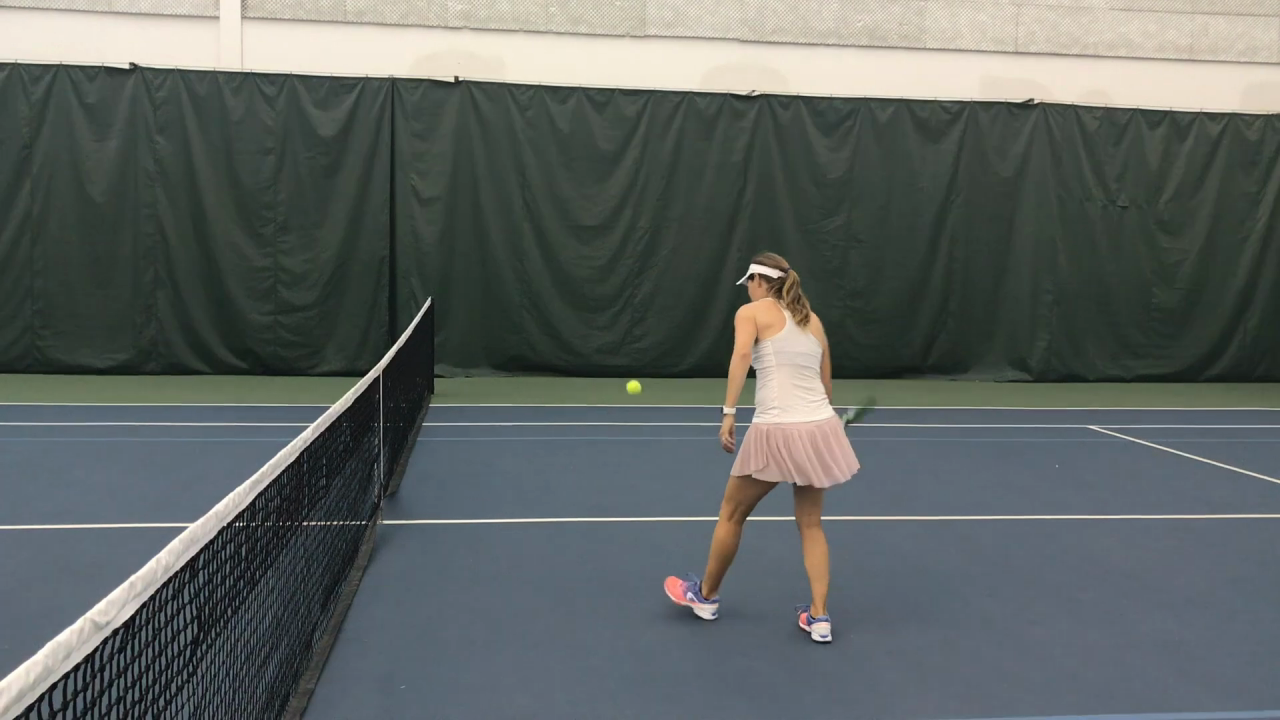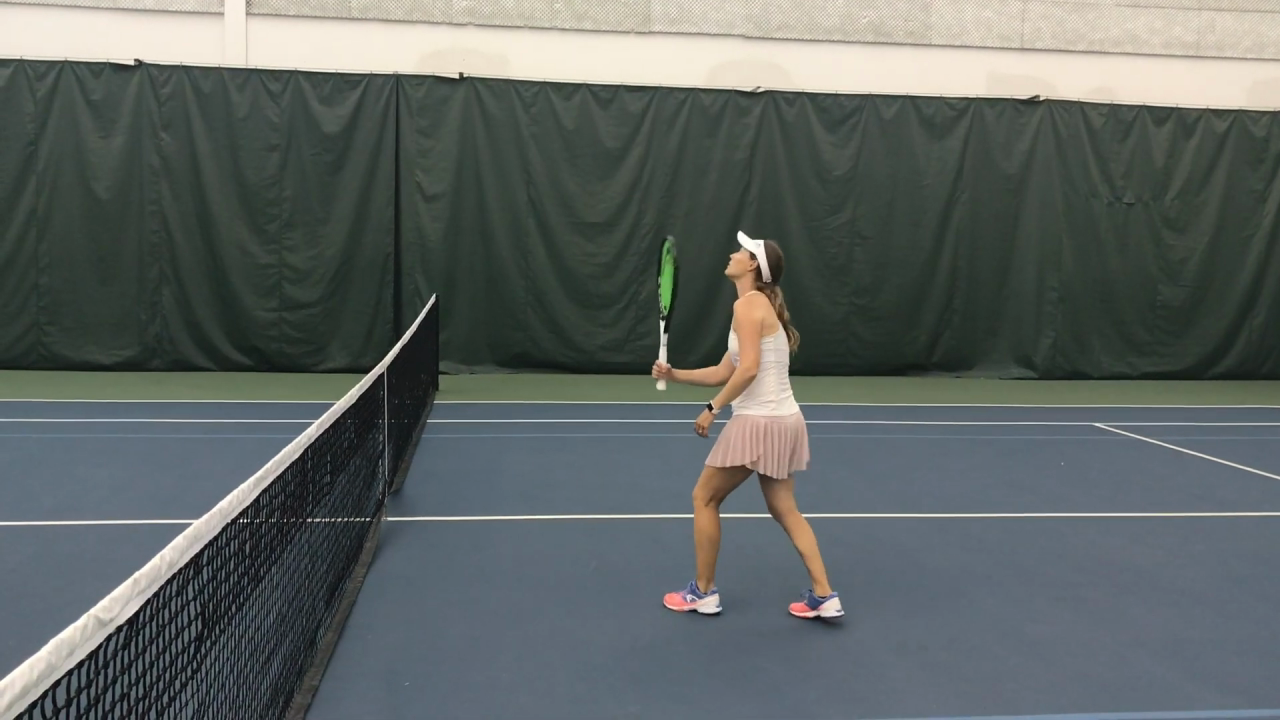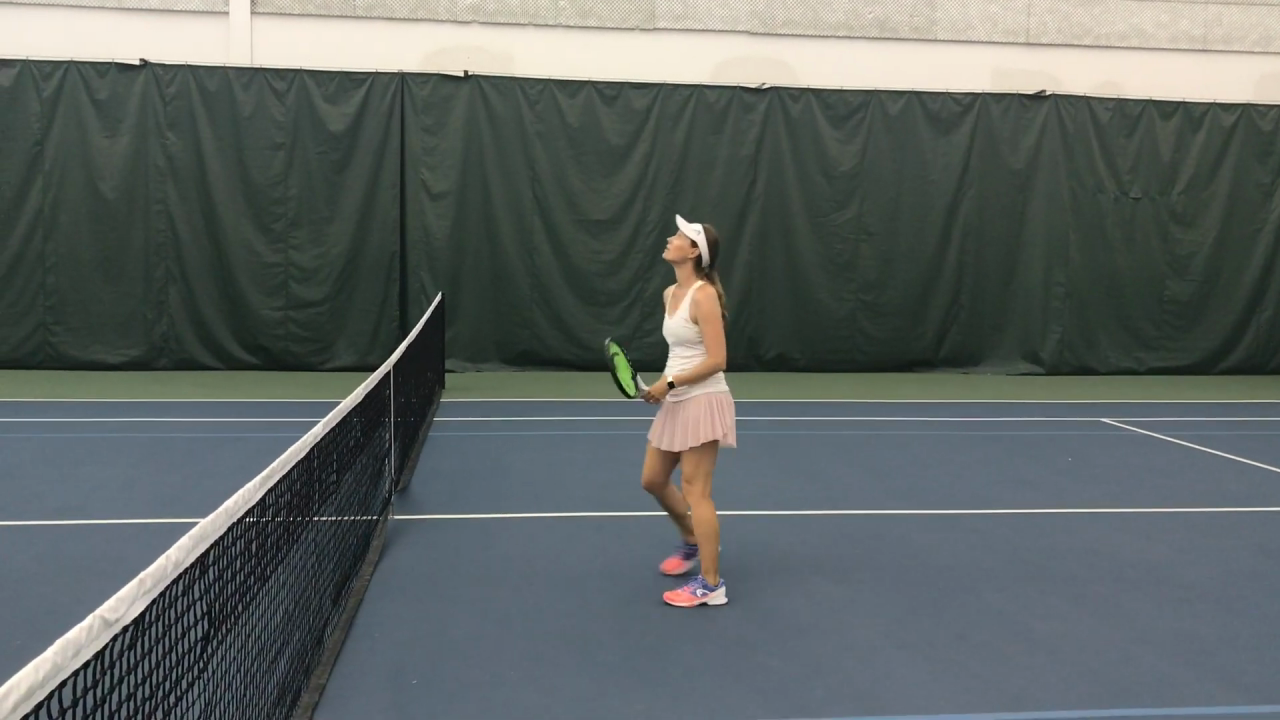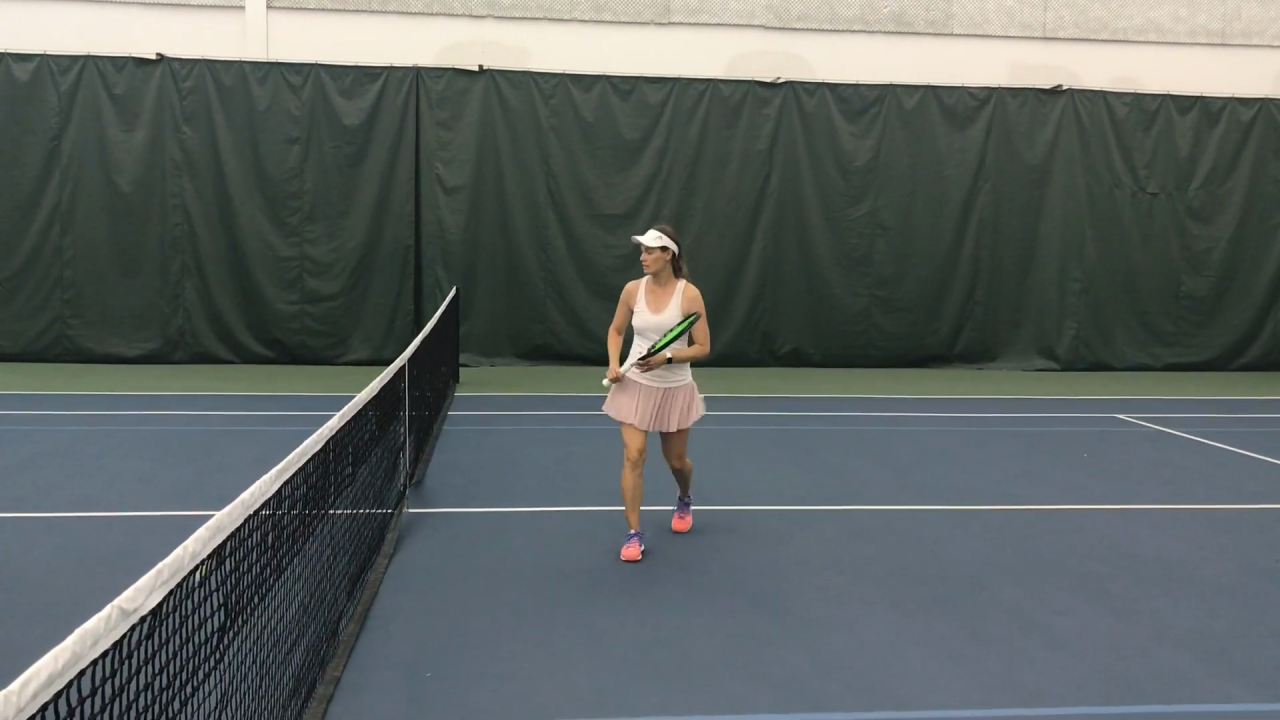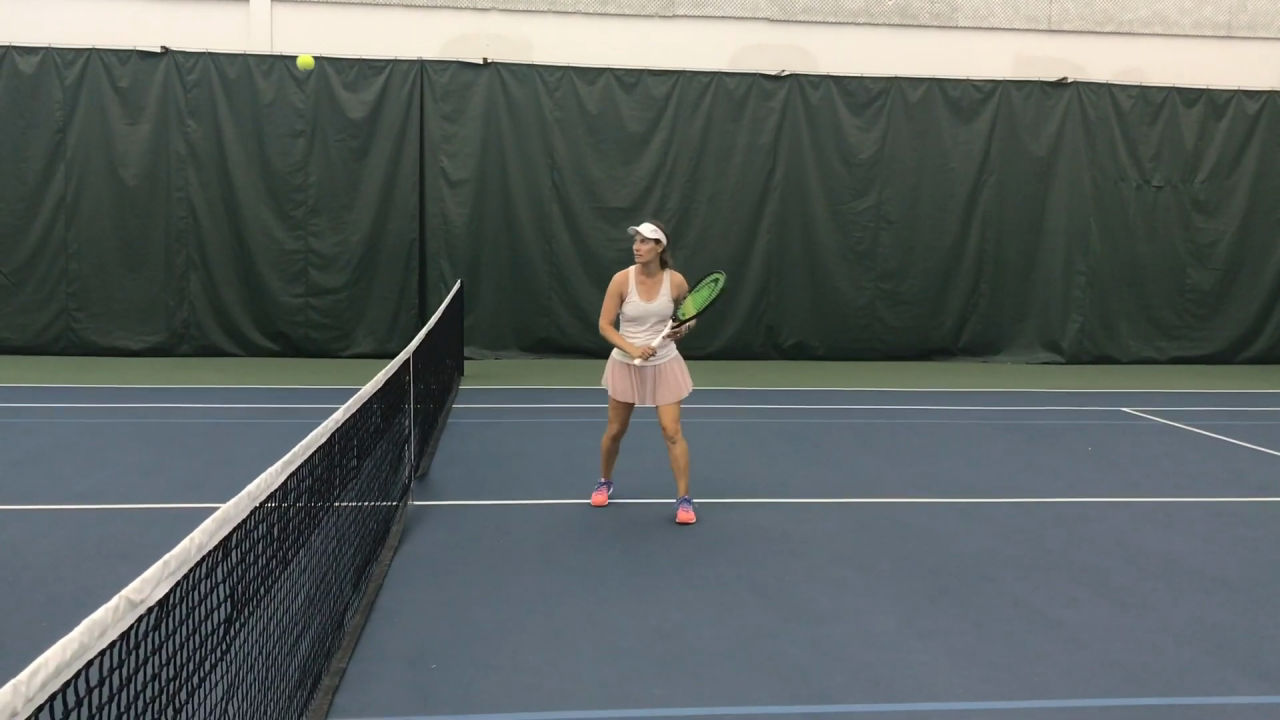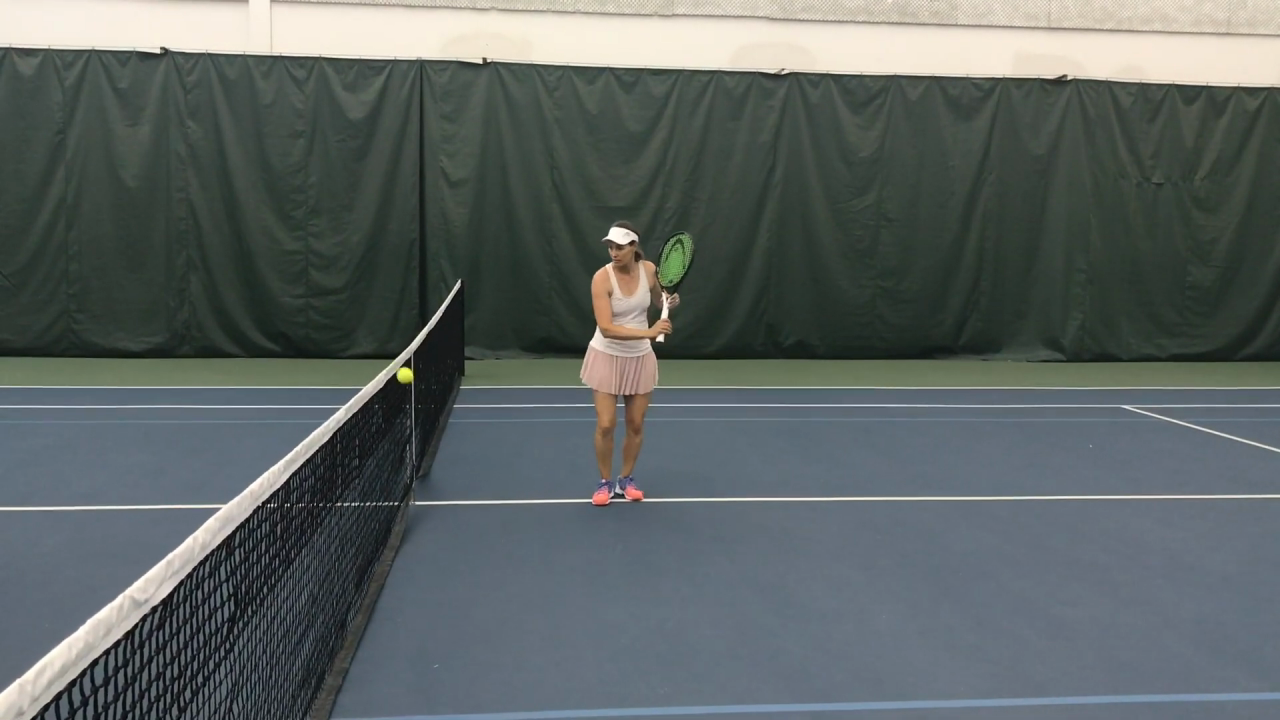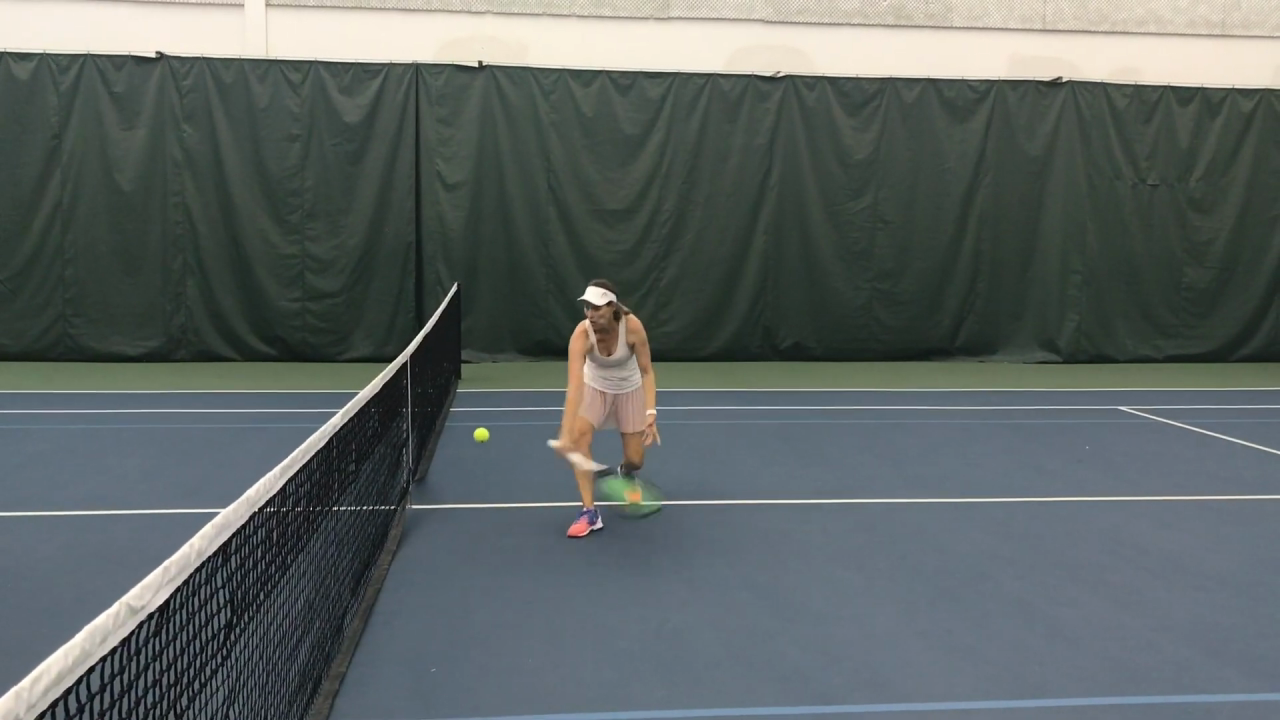
dt=0.7s
person 1, frame 1
left shoulder: (751, 312)
right shoulder: (813, 321)
left elbow: (740, 358)
left wrist: (729, 413)
left hip: (775, 431)
right hip: (819, 428)
left knee: (731, 515)
right knee: (810, 524)
left ankle: (705, 595)
right ankle: (818, 616)
person 1, frame 2
left shoulder: (748, 304)
right shoulder: (759, 306)
left elbow: (748, 369)
right elbow: (725, 372)
left wrist: (711, 409)
right wrist: (675, 373)
left hip: (758, 423)
right hip: (782, 421)
left knee: (704, 498)
right knee: (785, 510)
left ankle: (703, 591)
right ankle: (824, 596)
person 1, frame 3
left shoulder: (703, 295)
right shoulder: (671, 294)
left elbow: (717, 360)
left wrist: (669, 383)
right wrist: (665, 386)
left hip: (702, 402)
right hip: (678, 403)
left knee: (696, 493)
right knee: (652, 480)
left ankle: (711, 584)
right ankle: (694, 544)
person 1, frame 4
left shoulder: (690, 295)
right shoulder: (632, 290)
left elbow: (702, 348)
right elbow: (616, 331)
left wrist: (666, 359)
right wrist: (613, 364)
left hip: (674, 389)
right hip: (635, 386)
left knee: (677, 462)
right knee: (633, 459)
left ankle: (683, 501)
right ankle: (634, 534)
person 1, frame 5
left shoulder: (676, 281)
right shoulder: (621, 280)
left elbow: (690, 317)
right elbow: (605, 325)
left wrist: (682, 329)
right wrist: (632, 349)
left hip: (664, 365)
right hip: (626, 364)
left knee: (673, 432)
right knee: (615, 430)
left ankle: (684, 499)
right ankle: (604, 481)
person 1, frame 6
left shoulder: (649, 270)
right shoulder: (602, 278)
left elbow: (657, 299)
right elbow: (607, 329)
left wrist: (669, 301)
right wrist: (650, 333)
left hip: (639, 357)
right hip: (606, 357)
left knee: (635, 425)
right knee: (605, 425)
left ankle: (625, 479)
right ankle: (605, 482)
person 1, frame 7
left shoulder: (632, 326)
right shoulder: (581, 335)
left elbow: (647, 372)
right elbow: (574, 385)
left wrist: (650, 414)
right wrist: (565, 432)
left hip: (630, 391)
right hip: (593, 389)
left knee: (635, 459)
right knee: (578, 438)
left ankle: (625, 472)
right ankle: (589, 511)
